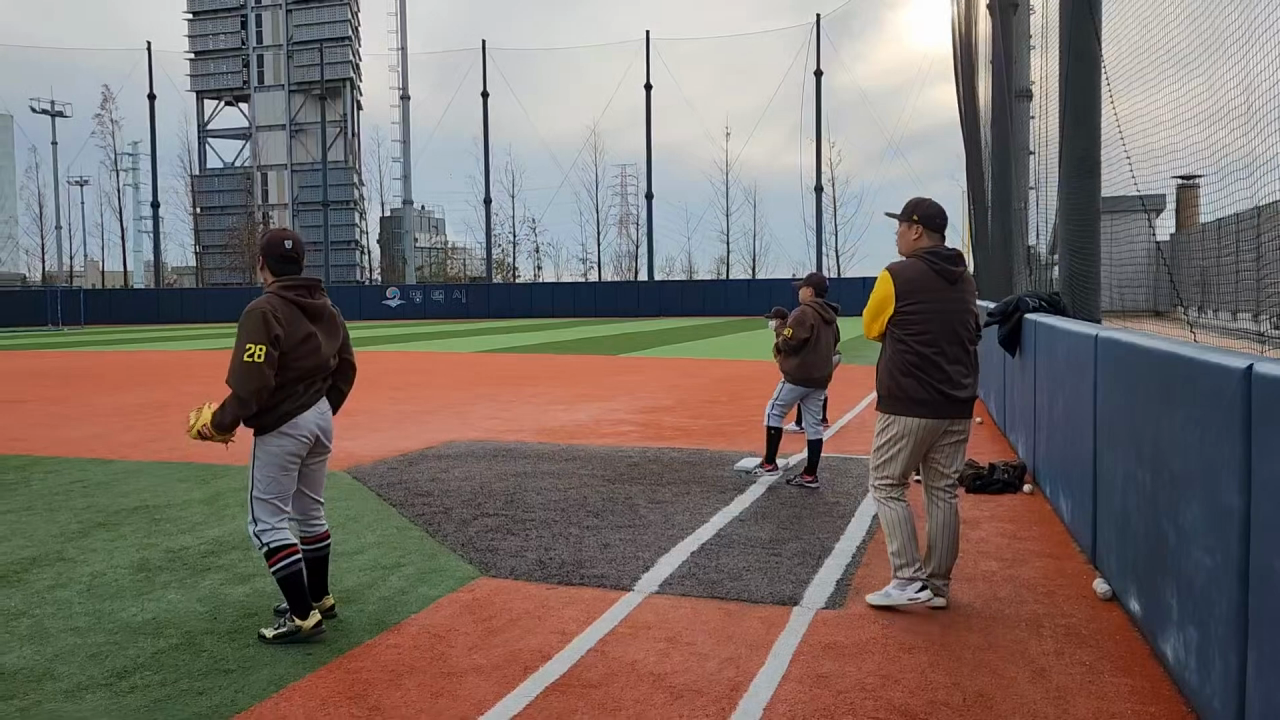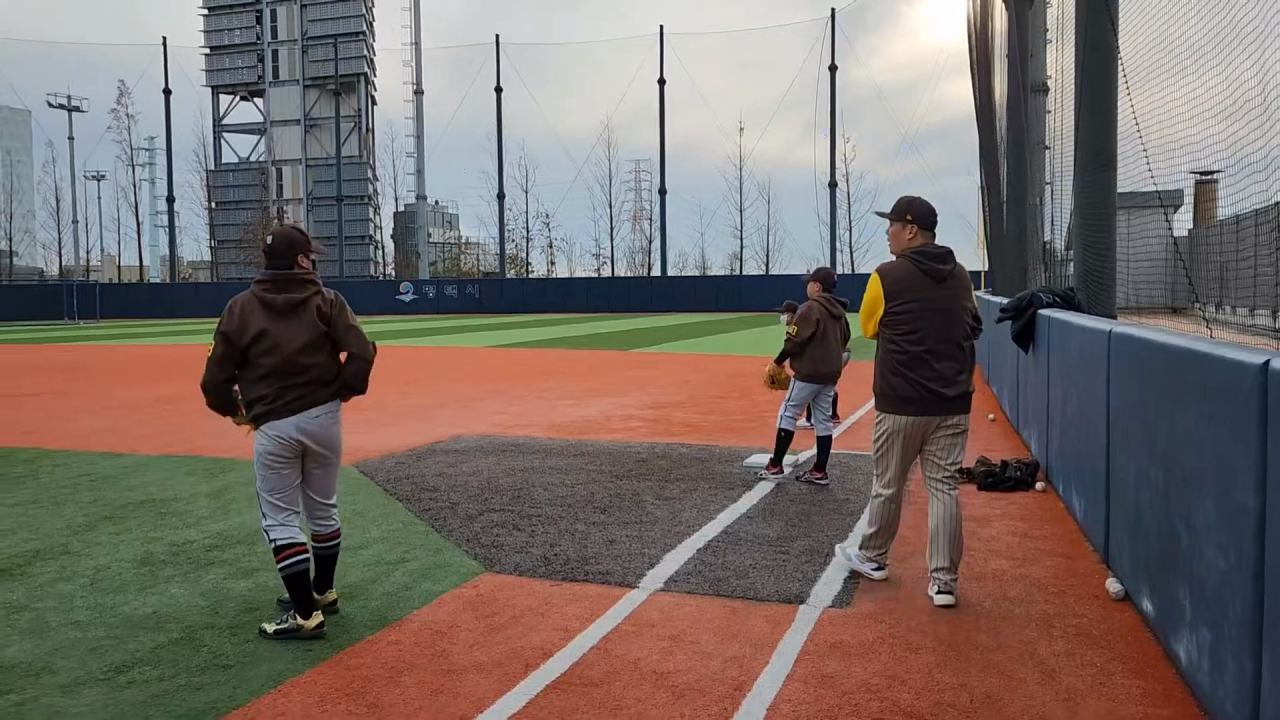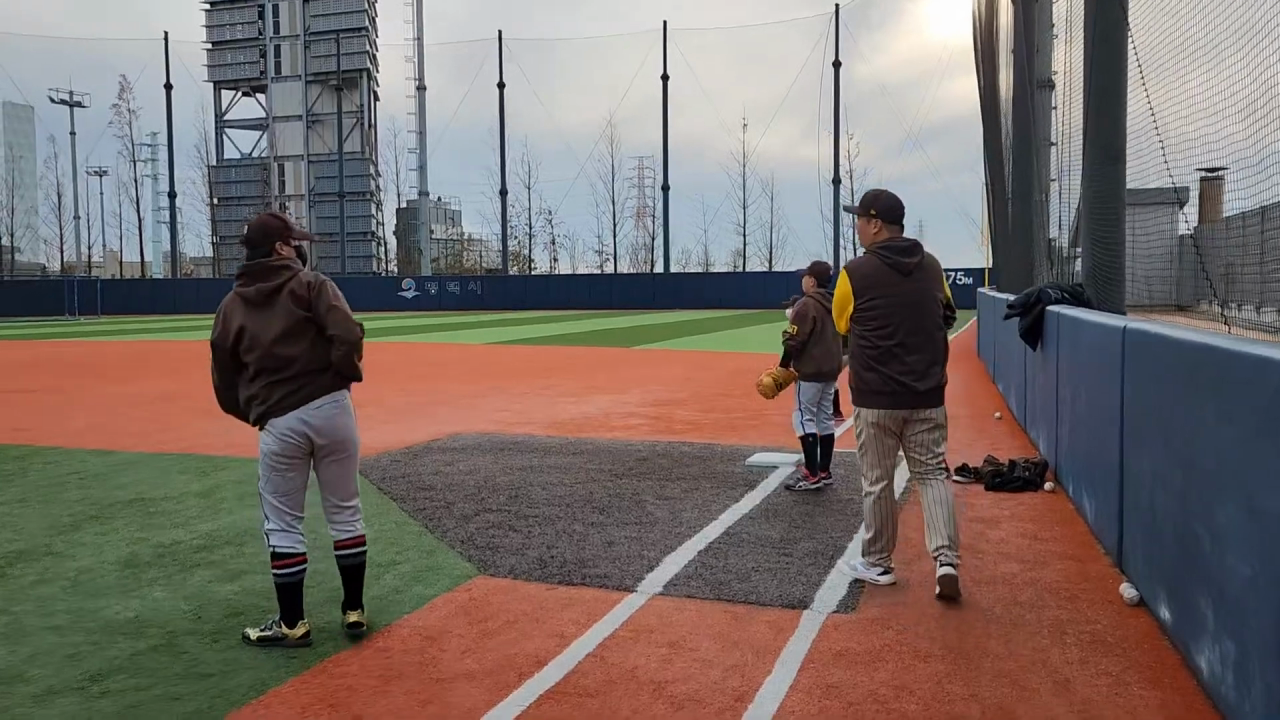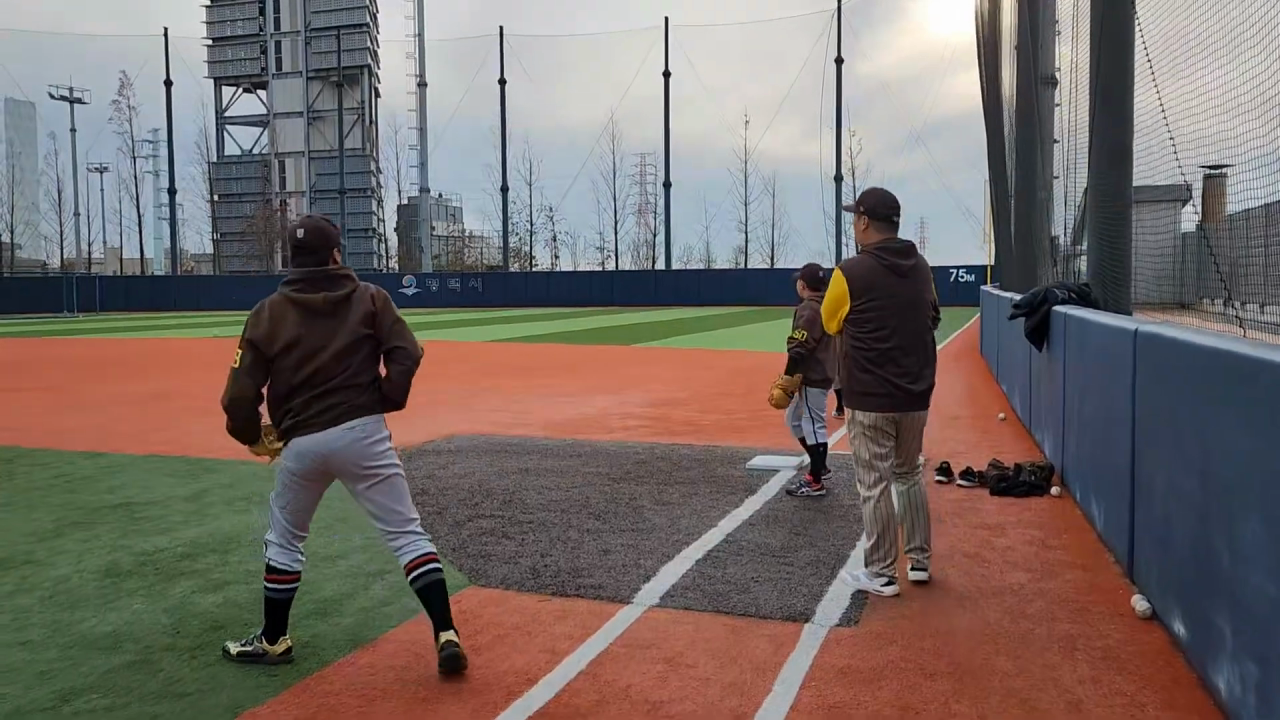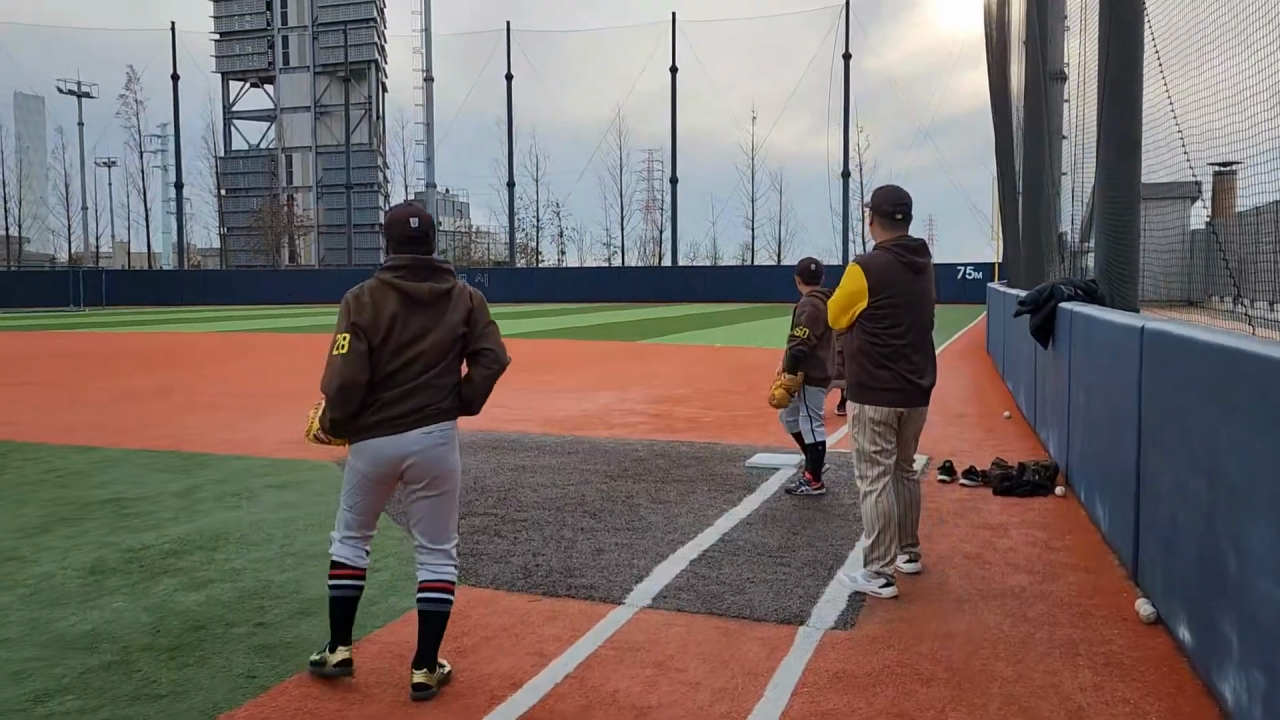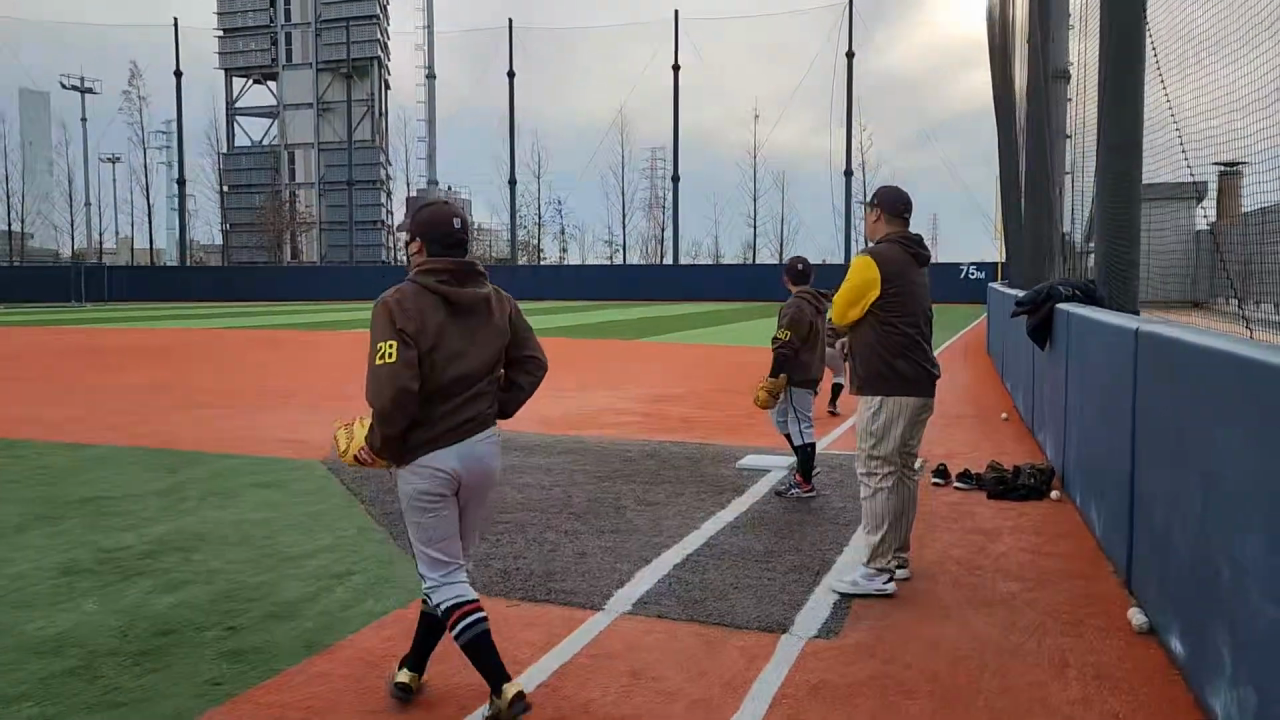
dt=0.4s
person 1, frame 1
left shoulder: (262, 311)
right shoulder: (326, 308)
left elbow: (253, 384)
right elbow: (346, 368)
left wrist: (220, 422)
left hip: (281, 427)
right hip: (320, 419)
left knee: (268, 522)
right knee: (310, 512)
left ankle: (303, 615)
right ankle: (319, 598)
person 1, frame 2
left shoulder: (240, 308)
right shoulder: (326, 300)
left elbow: (216, 377)
right elbow: (361, 353)
left wrist: (233, 409)
right wrist: (344, 390)
left hip: (275, 426)
right hip: (324, 418)
left knee: (280, 519)
right knee: (323, 510)
left ankle: (306, 614)
right ankle: (323, 592)
person 1, frame 3
left shoulder: (229, 307)
right shoulder: (311, 284)
left elbow: (225, 387)
right elbow: (347, 335)
right wrist: (345, 376)
left hip: (278, 425)
right hip: (331, 410)
left knee: (283, 525)
right knee: (345, 513)
left ankle: (292, 624)
right ankle: (353, 610)
person 1, frame 4
left shoulder: (268, 313)
right shoulder: (368, 298)
left elbow: (240, 395)
right elbow: (406, 354)
left wrist: (250, 435)
right wrist: (386, 402)
left hip: (303, 443)
right hip: (364, 433)
left knee: (283, 540)
right knee: (407, 532)
left ankle: (273, 640)
right ankle: (445, 635)
person 1, frame 5
left shoulder: (363, 298)
right shoulder: (465, 297)
left elbow: (346, 377)
right elbow: (492, 359)
left wrist: (331, 425)
right wrist: (460, 405)
left hip: (373, 441)
right hip: (436, 439)
left knee: (349, 538)
right knee: (436, 552)
left ankle: (338, 647)
right ankle: (425, 666)
person 1, frame 6
left shoulder: (398, 302)
right shoulder: (497, 300)
left elbow: (393, 390)
right elbow: (531, 364)
left wrist: (378, 444)
right wrist: (492, 408)
left hip: (424, 458)
right hip: (482, 449)
left knee: (441, 574)
right knee: (453, 564)
right ankle: (411, 669)
person 2, frame 1
left shoulder: (896, 276)
right shoulder: (965, 280)
left elbow: (872, 328)
left hip: (907, 406)
right hip: (956, 406)
left knee: (888, 485)
right knee: (943, 492)
left ankle: (909, 579)
right ankle: (937, 583)
person 2, frame 2
left shoulder: (887, 276)
right shoulder: (961, 276)
left elbow: (869, 328)
right elbow: (974, 327)
left hip: (901, 403)
right hip: (952, 403)
left knee: (888, 486)
right knee: (944, 488)
left ankle: (873, 559)
right ankle: (943, 581)
person 2, frame 3
left shoulder: (856, 272)
right shoulder: (932, 266)
left elbow: (843, 324)
right elbow: (948, 317)
left hip: (877, 397)
right hip: (927, 396)
left knee: (877, 482)
right knee: (933, 476)
left ankle: (878, 564)
right ankle: (946, 560)
person 2, frame 4
left shoulder: (850, 272)
right shoulder: (921, 268)
left elbow: (831, 323)
right elbow: (932, 317)
left hip: (869, 398)
right hip: (916, 394)
left knee: (874, 484)
right knee: (909, 476)
left ankle: (881, 574)
right ankle: (919, 561)
person 2, frame 5
left shoulder: (865, 268)
right shoulder: (924, 266)
left elbow: (836, 318)
left hip: (874, 393)
right hip: (917, 390)
left knee: (875, 480)
right knee: (904, 471)
left ankle: (879, 574)
right ankle: (908, 552)
person 2, frame 6
left shoulder: (872, 260)
right shoulder: (916, 262)
left elbow: (841, 313)
left wrist: (856, 313)
right wrist: (865, 324)
left hip: (887, 387)
right hip: (918, 385)
left knee: (876, 474)
right knee: (902, 472)
left ankle: (877, 571)
right ankle: (897, 557)
person 3, frame 1
left shoulder: (803, 313)
right shoulder: (831, 317)
left elbow: (788, 343)
left wrist: (780, 330)
left hip: (798, 376)
right hip: (820, 379)
left knee: (774, 412)
right knee: (814, 425)
left ankle: (769, 463)
right ankle: (810, 475)
person 3, frame 2
left shoulder: (810, 308)
right shoulder: (840, 312)
left elbow: (794, 342)
right elbow: (843, 343)
left wrist: (778, 362)
left hip: (808, 374)
right hip: (830, 375)
left knee: (788, 414)
right knee: (824, 421)
left ankle: (775, 466)
right ankle: (819, 472)
person 3, frame 3
left shoulder: (805, 305)
left elbow: (794, 341)
left wrist: (782, 367)
right wrist: (841, 358)
left hip: (810, 371)
right hip: (831, 371)
left knee: (804, 418)
right knee: (825, 419)
left ankle: (811, 474)
right ankle: (823, 471)
person 3, frame 4
left shoulder: (808, 309)
left elbow: (799, 348)
left wrist: (787, 377)
right wrist: (794, 375)
left hip: (812, 376)
right hip: (821, 374)
left knee: (813, 425)
right knee: (795, 419)
left ankle: (815, 482)
right ankle: (820, 467)
person 3, frame 5
left shoulder: (808, 305)
right shoulder: (823, 303)
left elbow: (801, 345)
left wrist: (790, 373)
right wrist: (788, 366)
left hip: (810, 375)
right hip: (815, 372)
left knee: (811, 423)
right knee: (788, 415)
left ankle: (814, 480)
right ankle: (813, 462)
person 3, frame 6
left shoulder: (795, 307)
right shoulder: (816, 304)
left elbow: (784, 348)
left wrist: (772, 379)
left hip: (797, 376)
right hip: (808, 372)
left knee: (800, 425)
right knee: (782, 416)
left ankle: (804, 483)
right ankle: (805, 465)
